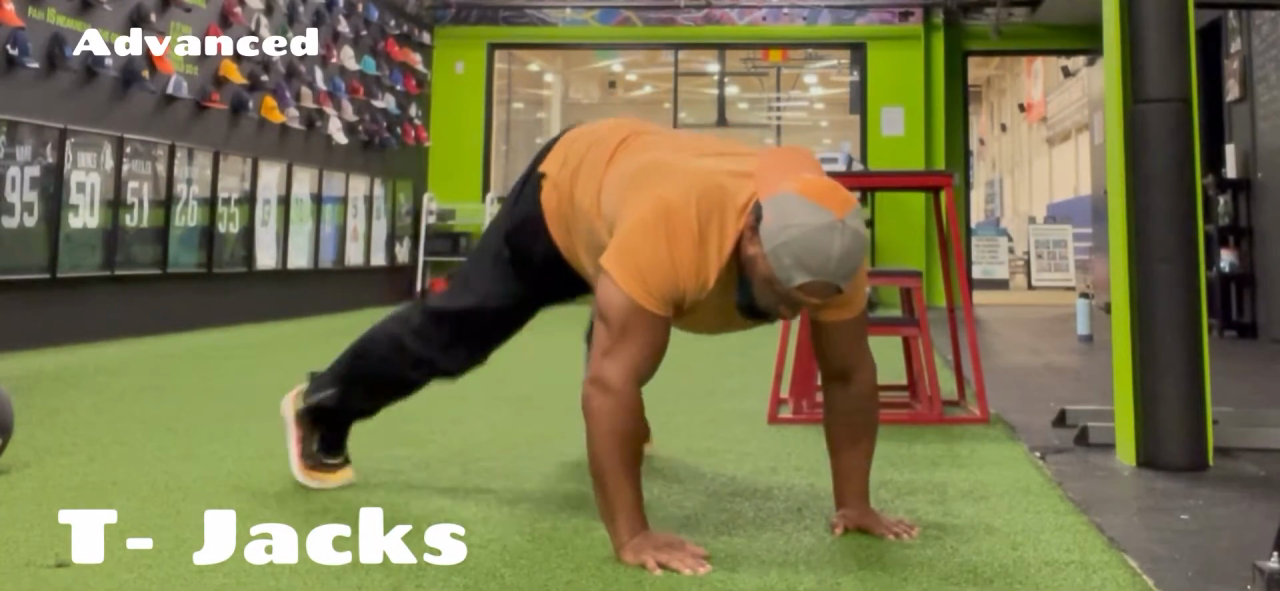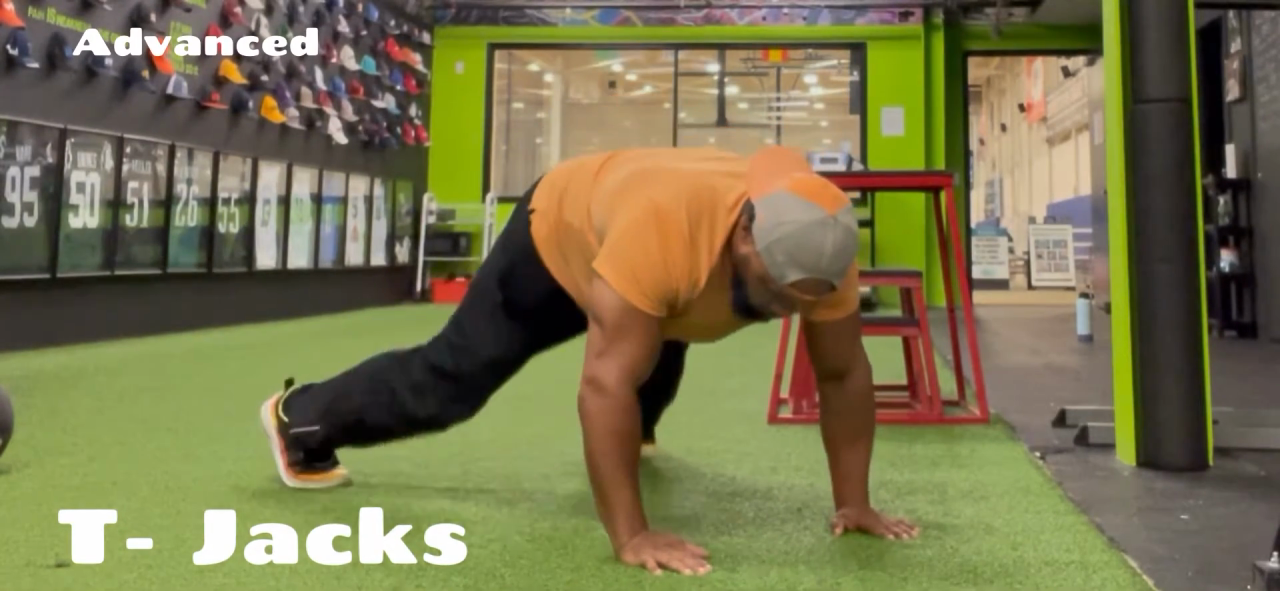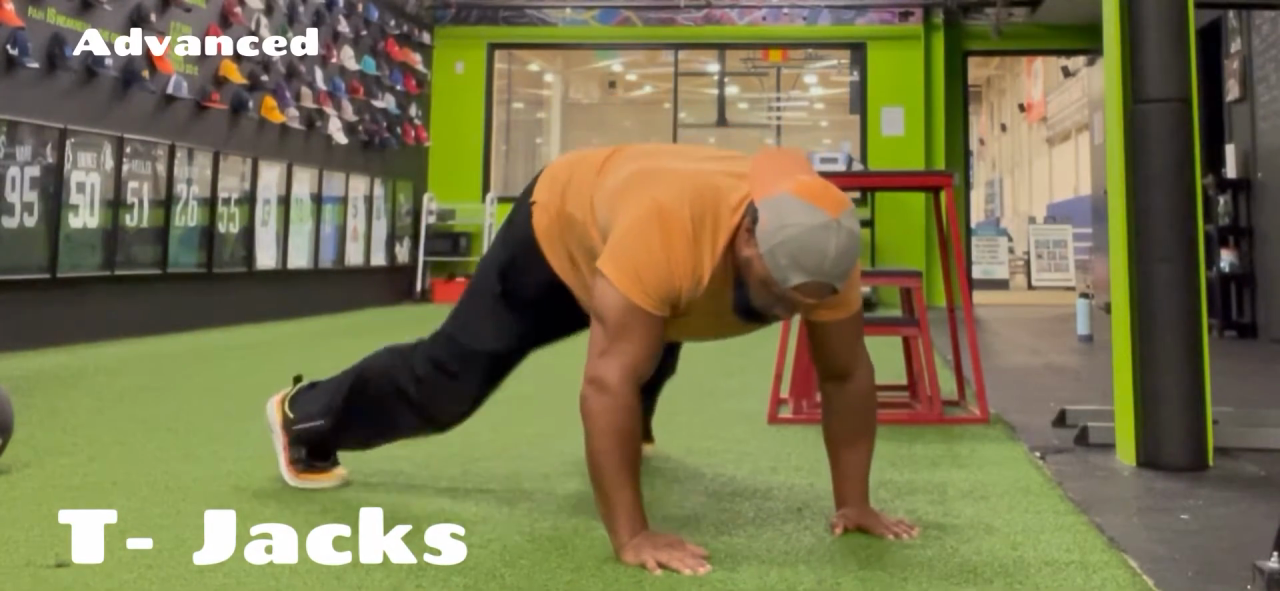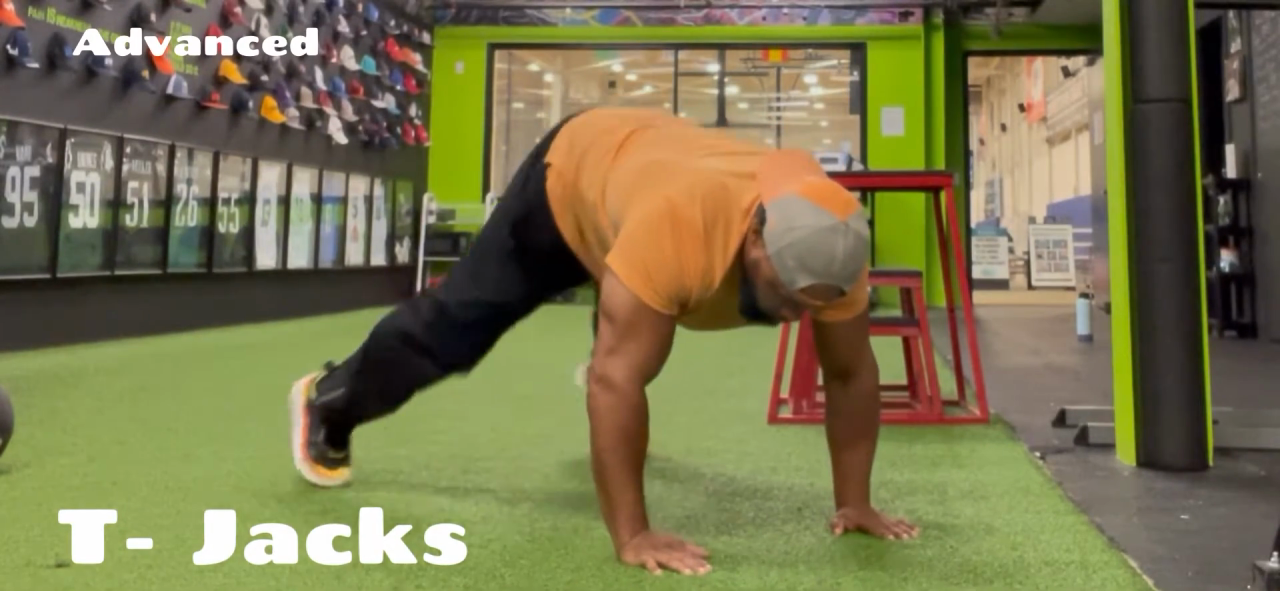
dt=0.1s
person 1, frame 1
left shoulder: (822, 247)
right shoulder: (670, 229)
left elbow: (849, 374)
right elbow: (609, 381)
left wrist: (855, 503)
right wrist: (631, 536)
right hip: (572, 185)
left knee: (633, 319)
right knee: (458, 327)
left ankle: (617, 422)
right ankle: (320, 406)
person 1, frame 2
left shoulder: (817, 248)
right shoulder: (662, 232)
left elbow: (844, 375)
right elbow: (604, 383)
left wrist: (854, 503)
right wrist: (631, 537)
right hip: (563, 232)
left knee: (660, 347)
right knee: (454, 376)
left ankle: (628, 426)
right ankle: (298, 419)
person 1, frame 3
left shoulder: (819, 251)
right shoulder: (665, 231)
left elbow: (846, 375)
right elbow: (606, 381)
left wrist: (855, 503)
right wrist: (631, 537)
right hip: (565, 219)
left knee: (657, 337)
right knee: (456, 370)
left ankle: (625, 426)
right ankle: (303, 416)
person 1, frame 4
left shoulder: (824, 245)
right shoulder: (675, 231)
left elbow: (852, 372)
right elbow: (617, 378)
left wrist: (854, 503)
right wrist: (631, 538)
right hip: (571, 171)
left knee: (637, 328)
right knee: (460, 323)
right ankle: (330, 401)
